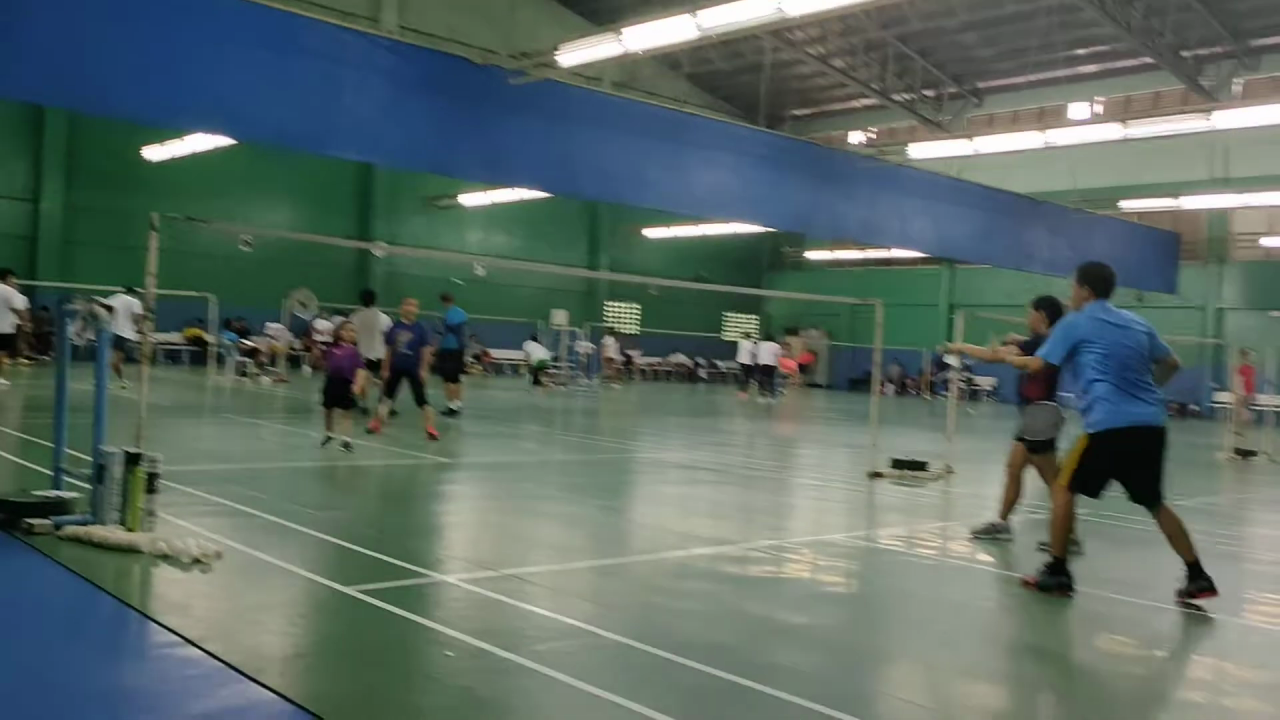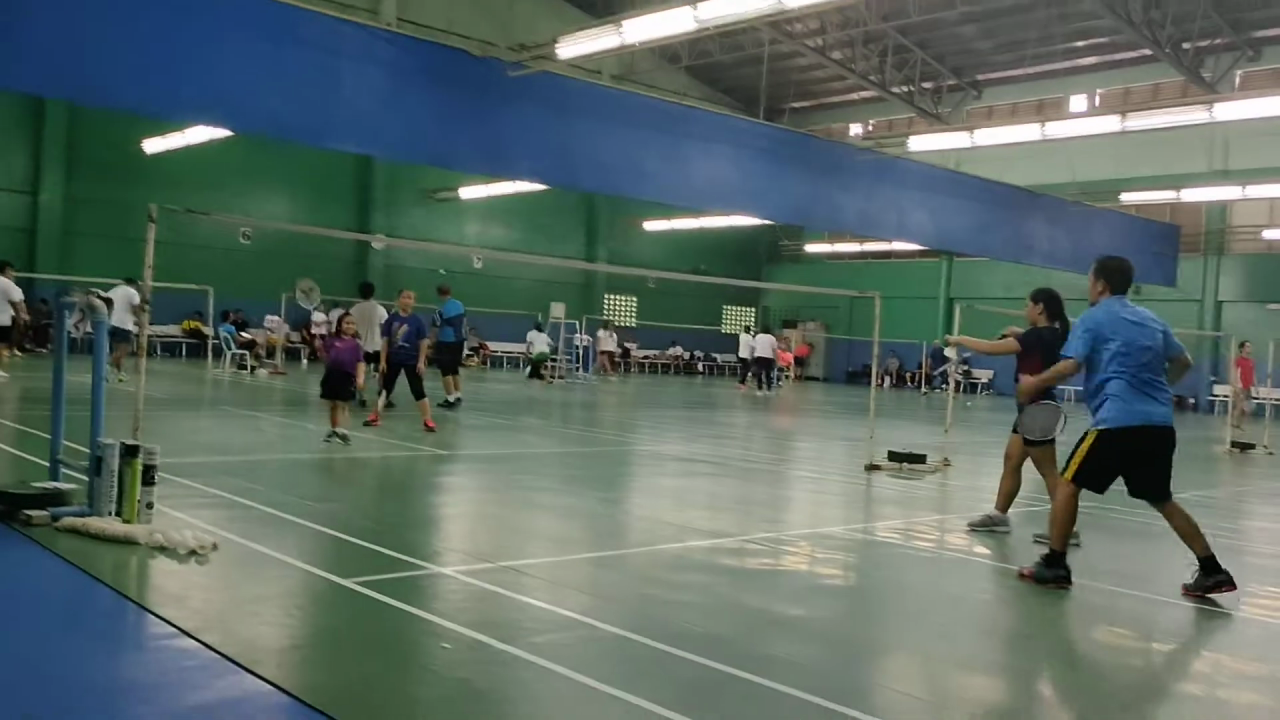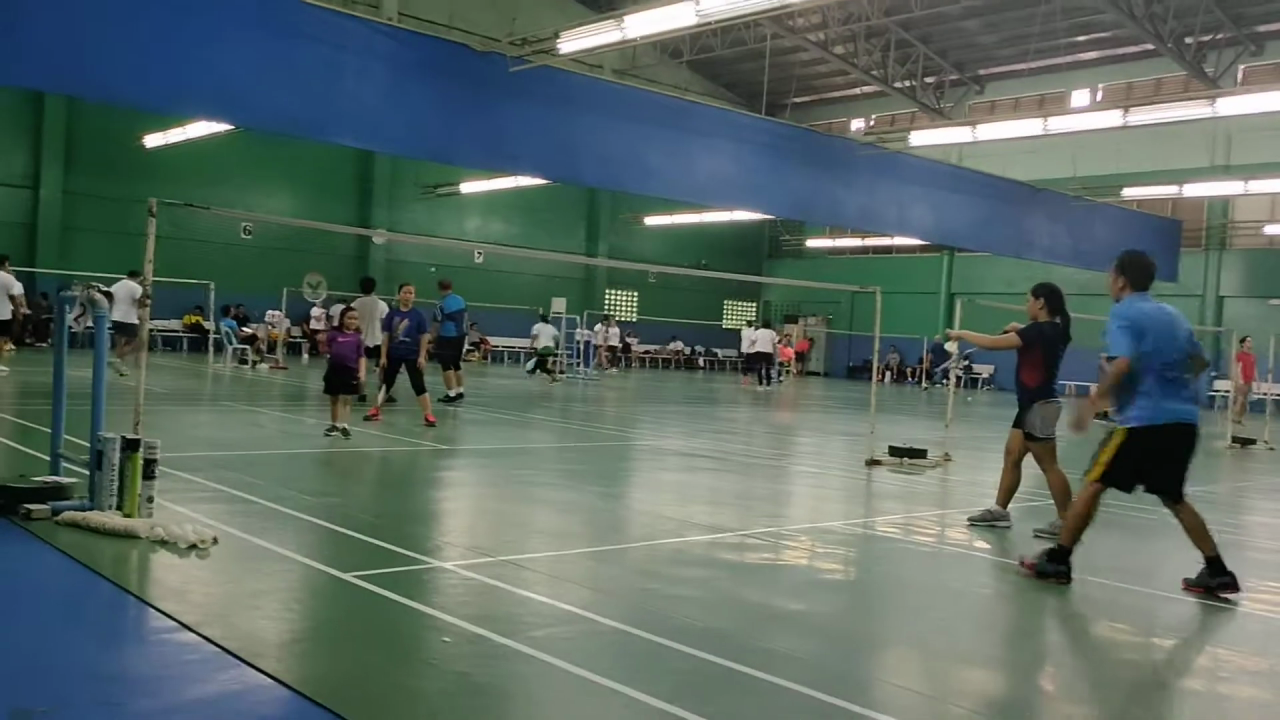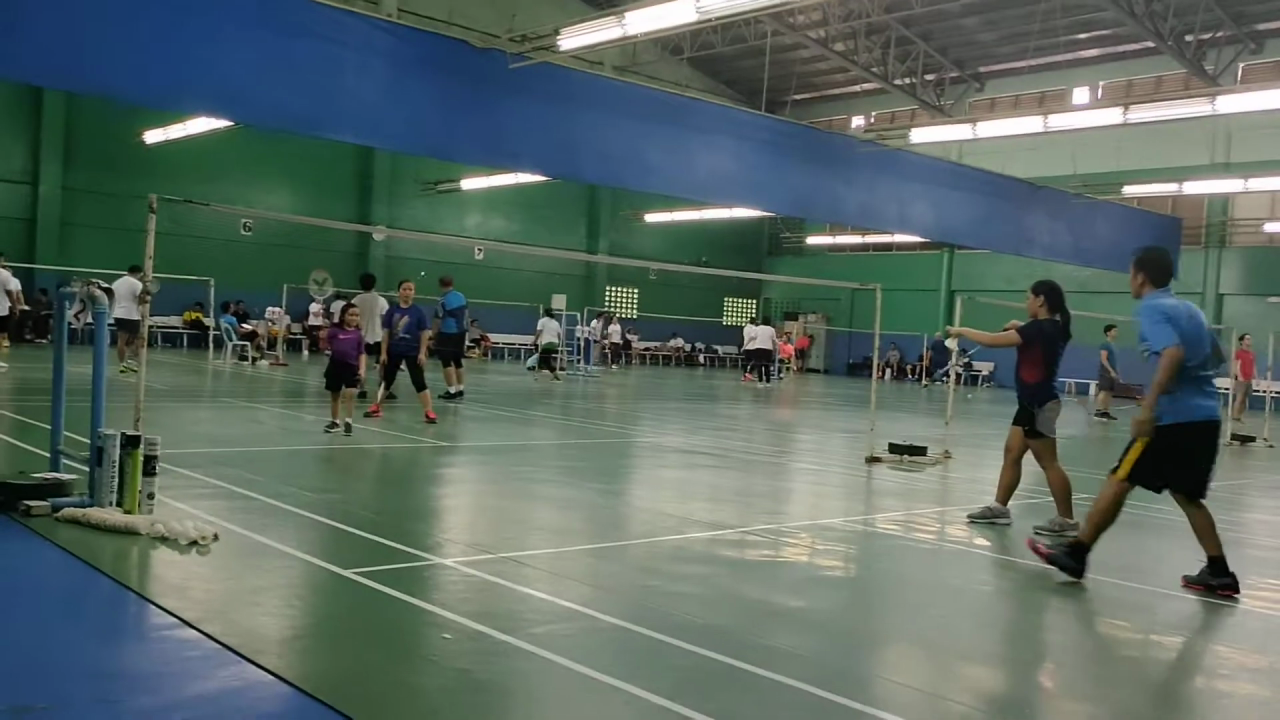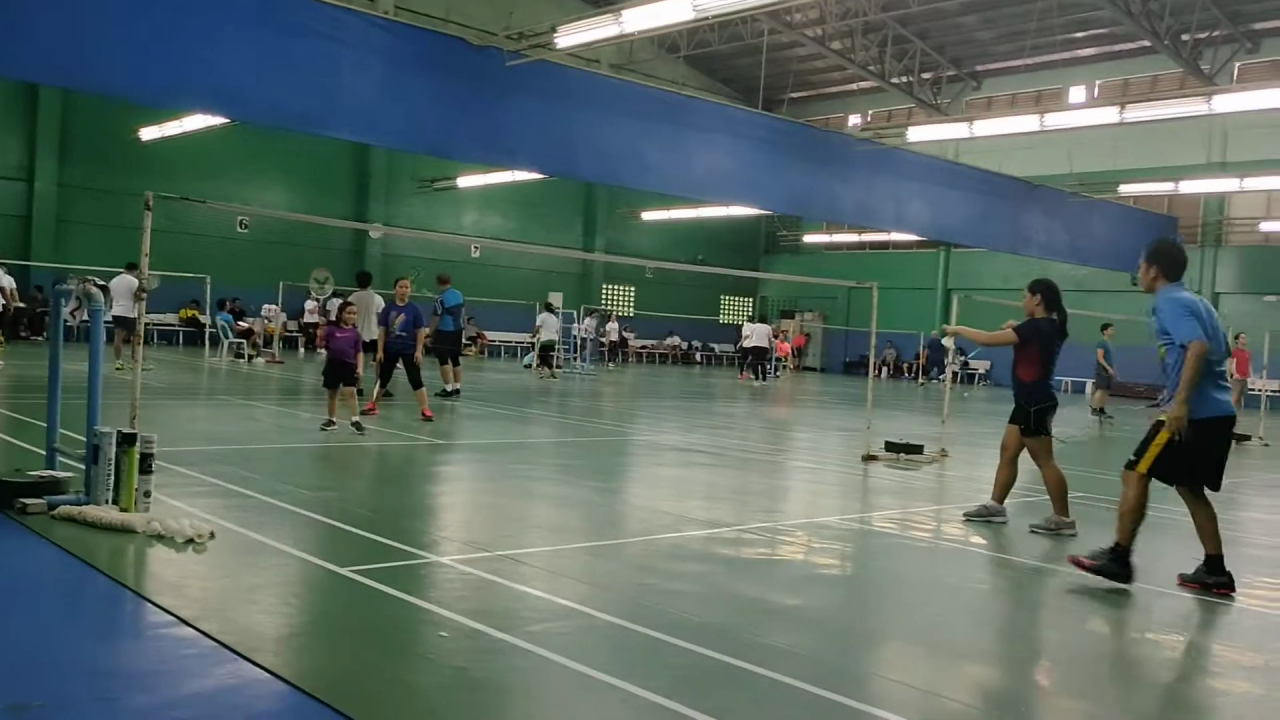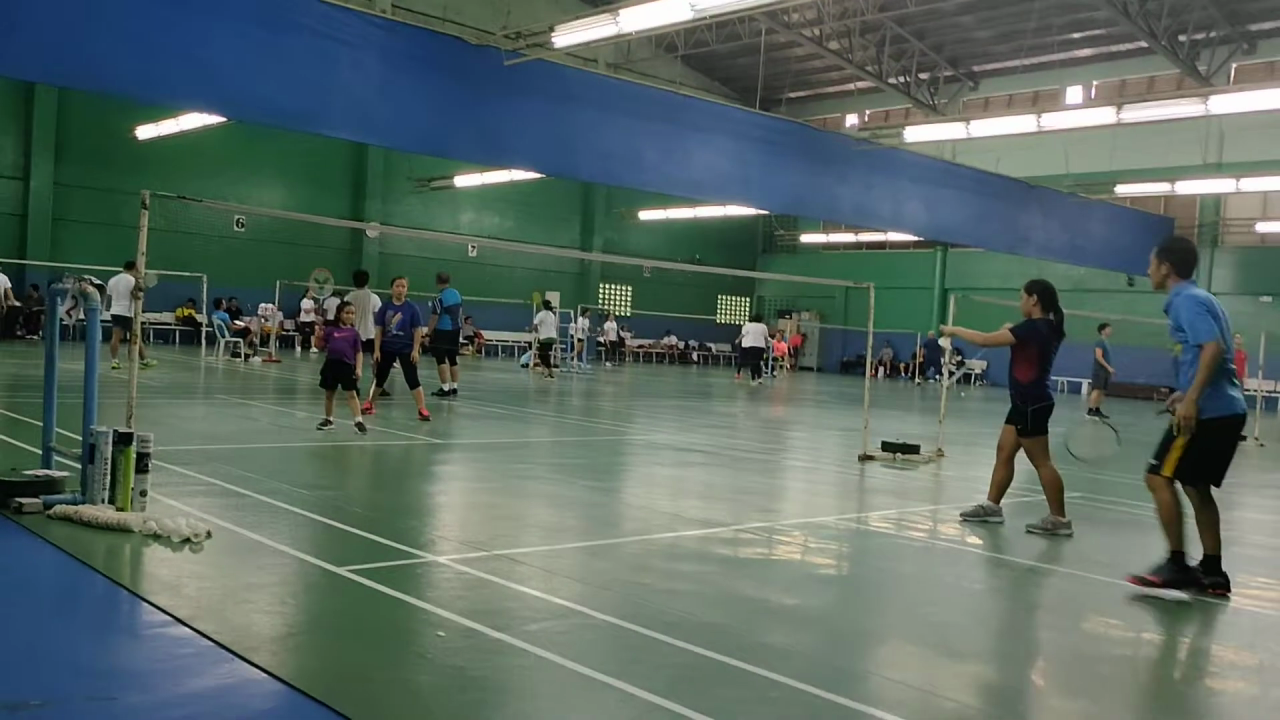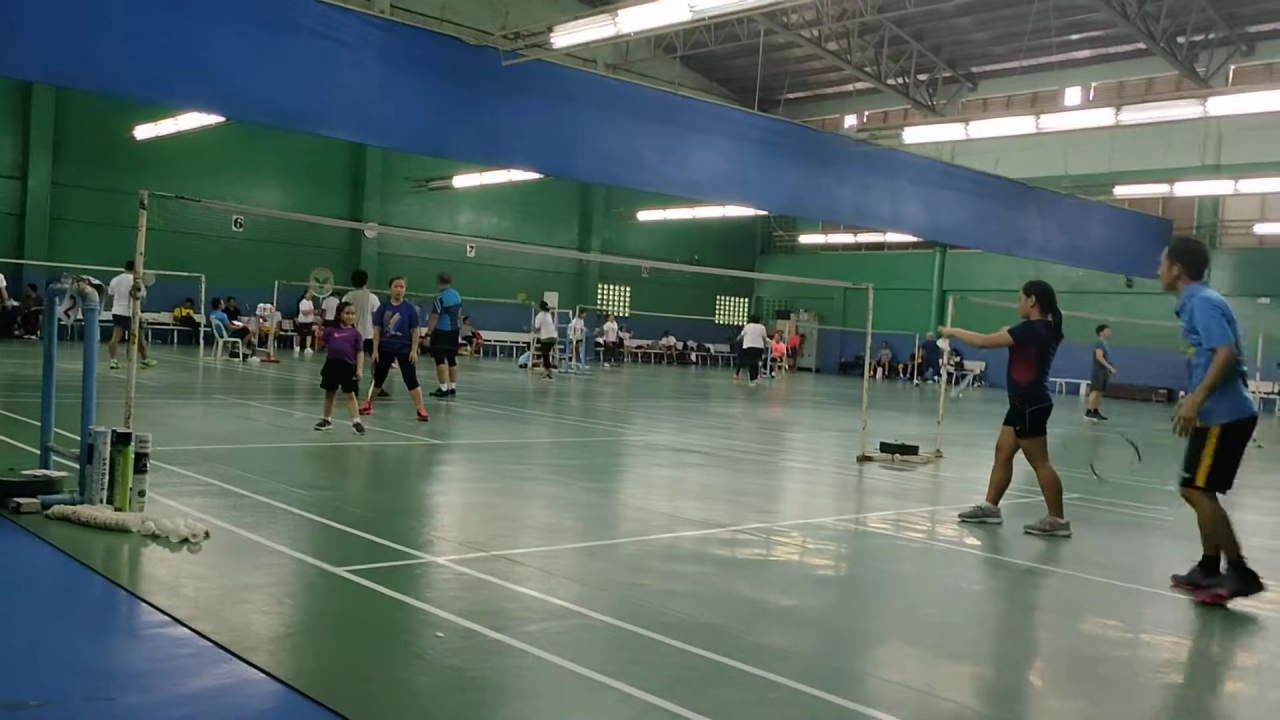
dt=0.1s
person 1, frame 1
left shoulder: (1075, 323)
right shoulder: (1137, 323)
left elbow: (1037, 365)
right elbow: (1170, 364)
left wrist: (1008, 358)
left hip: (1106, 424)
right hip: (1150, 426)
left knee: (1064, 490)
right knee: (1154, 503)
left ankle: (1056, 571)
right ankle: (1197, 576)
person 1, frame 2
left shoulder: (1093, 318)
right shoulder: (1152, 321)
left elbow: (1069, 366)
right elbow: (1183, 363)
left wrist: (1033, 384)
left hip: (1117, 422)
right hip: (1160, 424)
left knee: (1069, 483)
right knee: (1162, 500)
left ankle: (1053, 564)
right ankle: (1212, 570)
person 1, frame 3
left shoulder: (1122, 313)
right shoulder: (1172, 315)
left elbow: (1122, 364)
right elbow: (1201, 361)
left wrist: (1090, 403)
left hip: (1147, 421)
right hip: (1184, 421)
left knee: (1095, 484)
right knee: (1171, 496)
left ankle: (1057, 559)
right ankle: (1217, 572)
person 1, frame 4
left shoulder: (1151, 309)
right shoulder: (1191, 310)
left elbow: (1173, 355)
right elbow: (1217, 357)
left wrist: (1148, 404)
left hip: (1172, 417)
right hip: (1205, 418)
left knee: (1119, 482)
right knee: (1186, 495)
left ankle: (1075, 553)
right ankle: (1219, 571)
person 1, frame 5
left shoulder: (1170, 303)
right shoulder: (1199, 302)
left elbow: (1198, 349)
right elbow: (1222, 351)
left wrist: (1180, 401)
left hip: (1192, 413)
right hip: (1216, 412)
left knee: (1136, 475)
right knee: (1191, 490)
left ankle: (1118, 558)
right ankle: (1215, 571)
person 1, frame 6
left shoulder: (1185, 301)
right shoulder: (1195, 298)
left elbow: (1213, 348)
left wrist: (1191, 399)
right wrist: (1186, 392)
left hip: (1207, 413)
right hip: (1225, 410)
left knee: (1159, 478)
right knee: (1196, 487)
left ankle: (1175, 566)
right ankle: (1211, 569)
person 1, frame 7
left shoulder: (1203, 303)
right shoulder: (1195, 303)
left elbow: (1226, 354)
left wrist: (1195, 400)
right wrist: (1195, 401)
left hip: (1224, 416)
right hip: (1216, 415)
left knee: (1194, 490)
right knee: (1199, 489)
left ankle: (1239, 572)
right ankle: (1210, 570)
person 2, frame 1
left shoulder: (1042, 343)
left elbow: (993, 355)
left wrist: (961, 347)
right wrist: (1020, 342)
left knee: (1051, 477)
right knee: (1014, 468)
left ankle: (1068, 536)
right ankle: (1002, 523)
person 2, frame 2
left shoulder: (1041, 336)
right shoulder: (1052, 335)
left elbow: (991, 348)
left wrist: (960, 339)
right wrist: (1020, 334)
left knee: (1048, 471)
right knee: (1011, 461)
right ankle: (999, 515)
person 2, frame 3
left shoulder: (1040, 331)
right shoulder: (1052, 330)
left elbow: (992, 343)
left wrist: (961, 333)
right wrist: (1021, 330)
left hip: (1038, 406)
right hip: (1033, 405)
left knee: (1049, 465)
right knee: (1012, 456)
left ankle: (1066, 522)
right ankle: (1000, 510)
person 2, frame 4
left shoulder: (1040, 328)
right shoulder: (1052, 328)
left elbow: (992, 340)
left wrist: (961, 330)
right wrist: (1021, 327)
left hip: (1038, 404)
right hip: (1033, 403)
left knee: (1049, 463)
right knee: (1012, 453)
left ankle: (1067, 520)
right ankle: (999, 507)
person 2, frame 5
left shoulder: (1037, 327)
right shoulder: (1049, 327)
left elbow: (989, 339)
left wrist: (958, 329)
right wrist: (1017, 327)
left hip: (1035, 403)
right hip: (1029, 401)
left knee: (1044, 461)
right knee: (1008, 451)
left ankle: (1063, 519)
right ankle: (995, 506)
person 2, frame 6
left shoulder: (1034, 327)
right shoulder: (1047, 327)
left elbow: (985, 339)
left wrist: (955, 330)
right wrist: (1013, 330)
left hip: (1032, 404)
right hip: (1026, 402)
left knee: (1041, 461)
right knee: (1004, 451)
left ankle: (1059, 519)
right ankle: (992, 506)
person 2, frame 7
left shoulder: (1032, 329)
right shoulder: (1045, 329)
left elbow: (984, 341)
left wrist: (953, 331)
right wrist: (1009, 334)
left hip: (1030, 404)
right hip: (1024, 403)
left knee: (1039, 463)
right knee: (1003, 453)
left ankle: (1058, 520)
right ankle: (991, 507)
